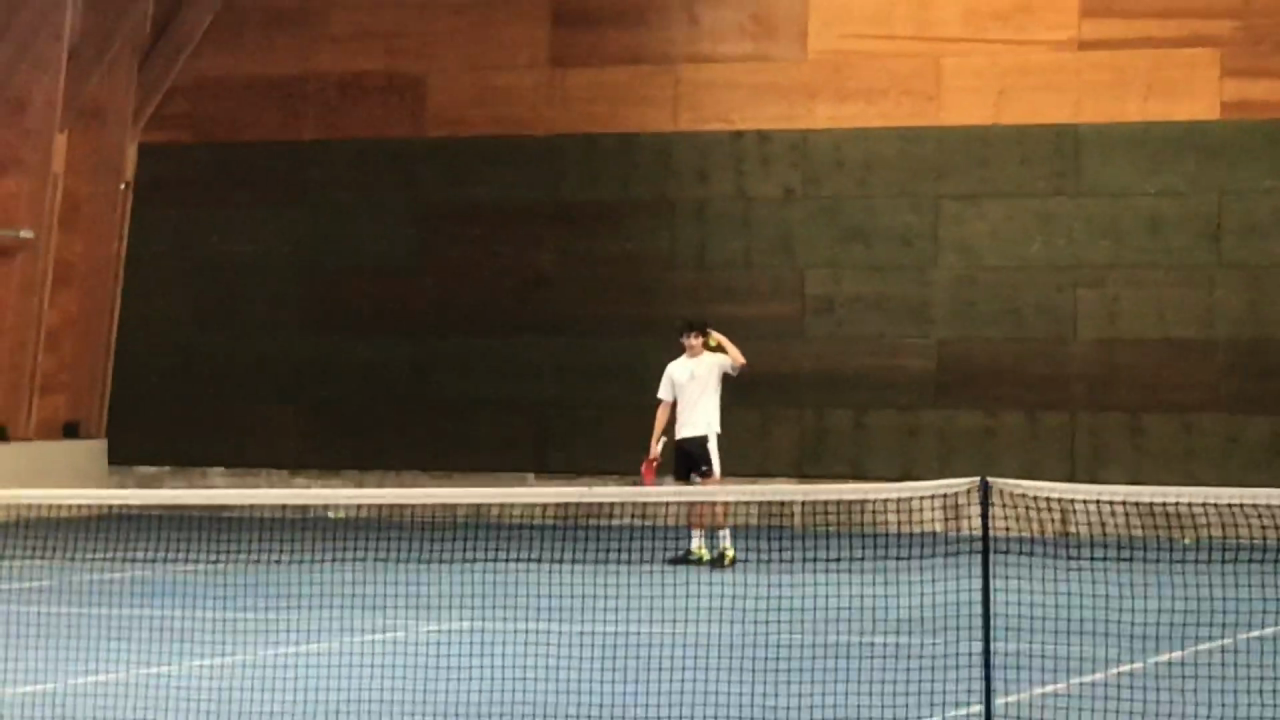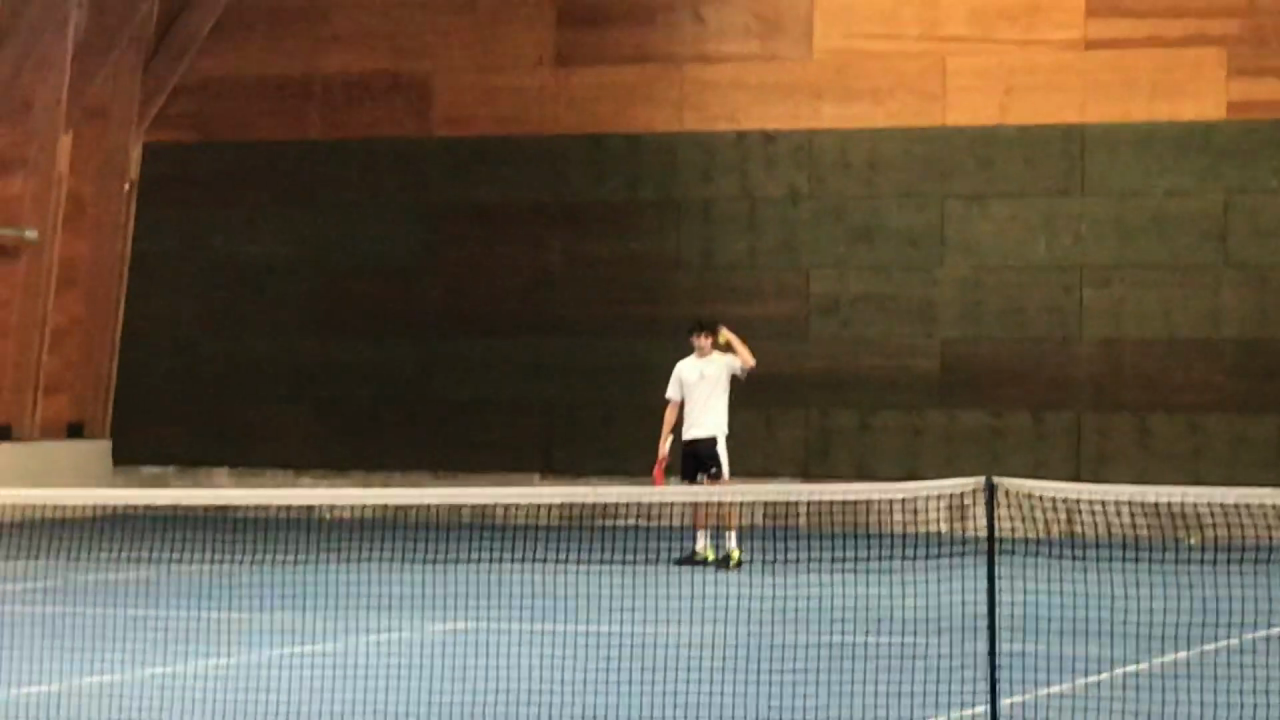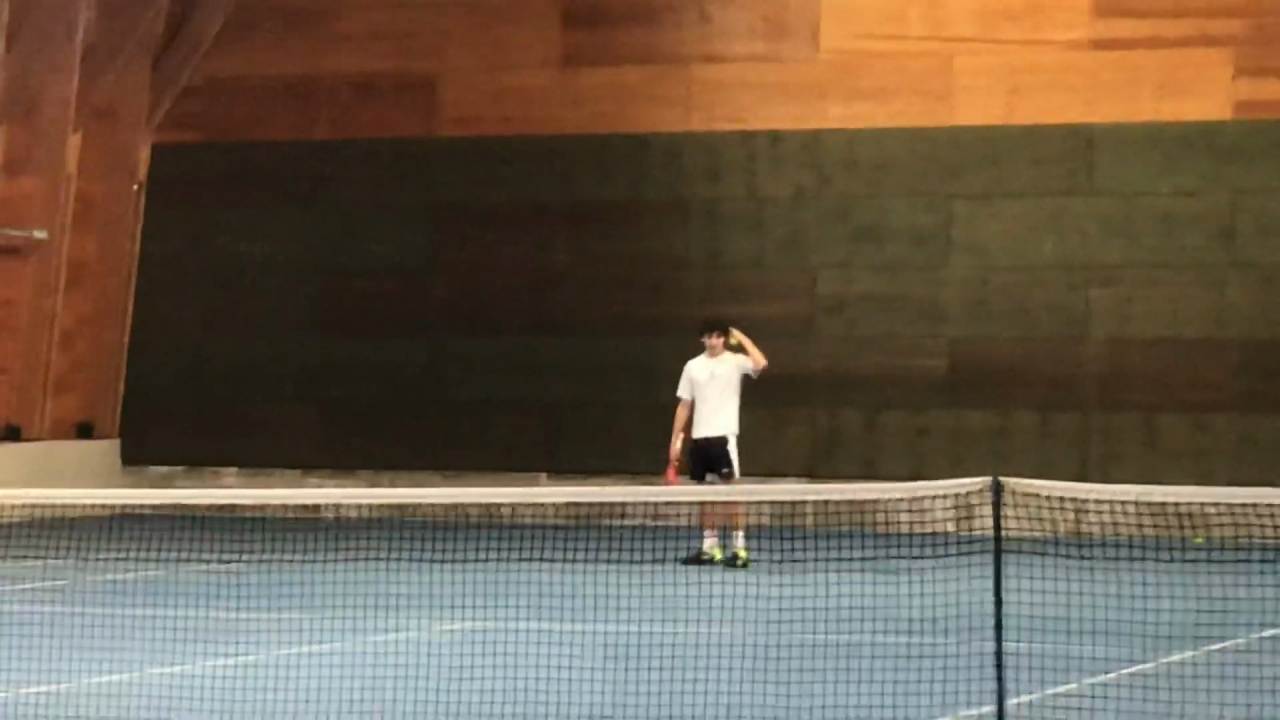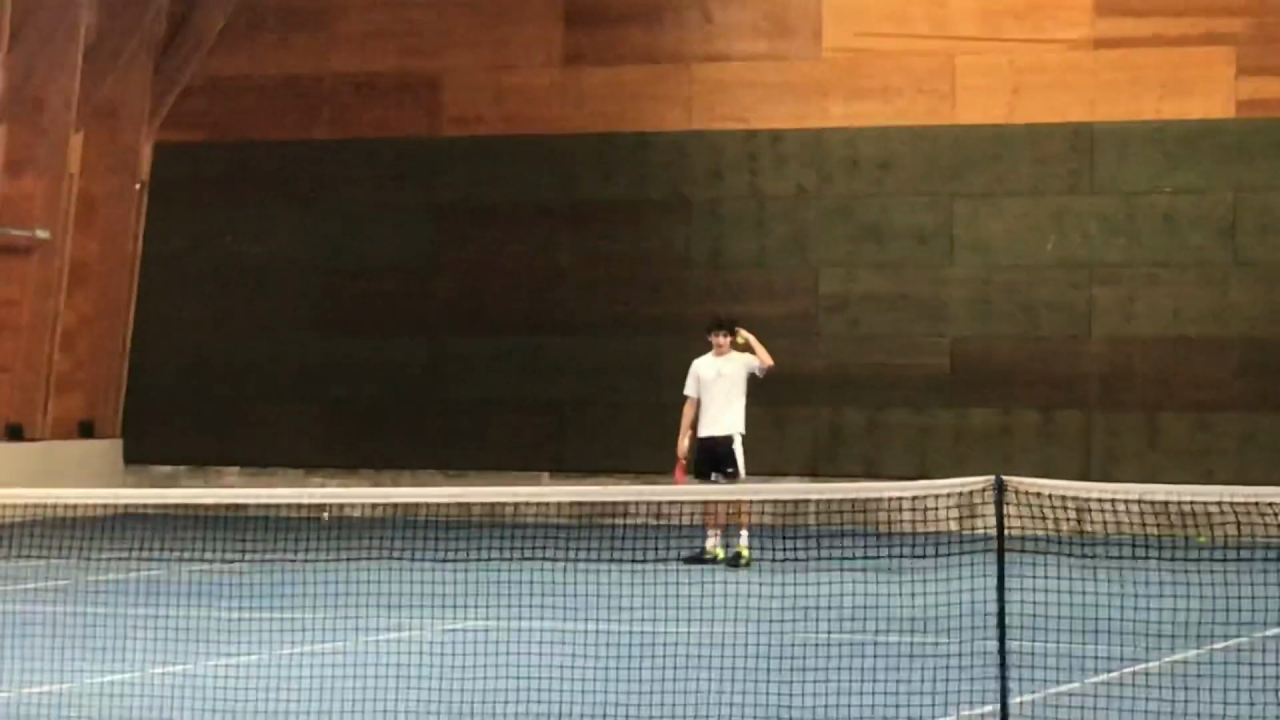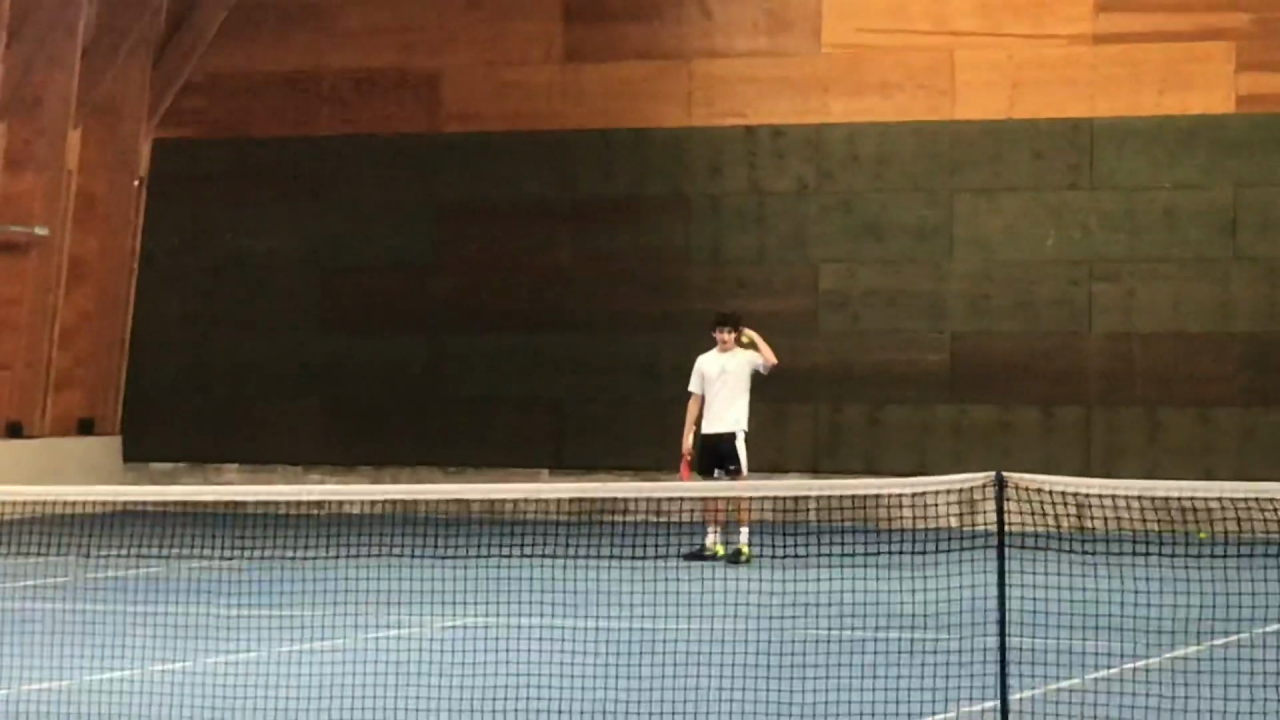
dt=0.1s
person 1, frame 1
left shoulder: (715, 361)
right shoulder: (673, 367)
left elbow: (740, 362)
right elbow: (665, 406)
left wrist: (721, 339)
right wrist: (654, 441)
left hip: (706, 434)
right hip: (682, 436)
left ankle: (726, 547)
right ankle: (697, 548)
person 1, frame 2
left shoulder: (724, 361)
right shoulder: (682, 367)
left elbow: (749, 363)
right elbow: (673, 406)
left wrist: (731, 338)
right wrist: (663, 441)
left hip: (714, 435)
right hip: (689, 437)
left ankle: (733, 549)
right ankle: (702, 548)
person 1, frame 3
left shoulder: (735, 362)
right shoulder: (692, 366)
left elbow: (761, 364)
right elbow: (684, 405)
left wrist: (743, 339)
right wrist: (675, 439)
left hip: (724, 435)
right hip: (699, 436)
left ankle: (740, 548)
right ankle: (709, 548)
person 1, frame 4
left shoulder: (742, 360)
right shoulder: (699, 364)
left elbow: (767, 363)
right elbow: (691, 403)
left wrist: (749, 337)
right wrist: (682, 438)
left hip: (730, 434)
right hip: (705, 436)
left ankle: (743, 548)
right ankle: (712, 547)
person 1, frame 5
left shoulder: (746, 357)
right shoulder: (703, 361)
left elbow: (772, 362)
right elbow: (695, 400)
left wrist: (754, 336)
right wrist: (687, 434)
left hip: (733, 431)
right hip: (709, 432)
left ankle: (744, 544)
right ankle: (712, 544)
